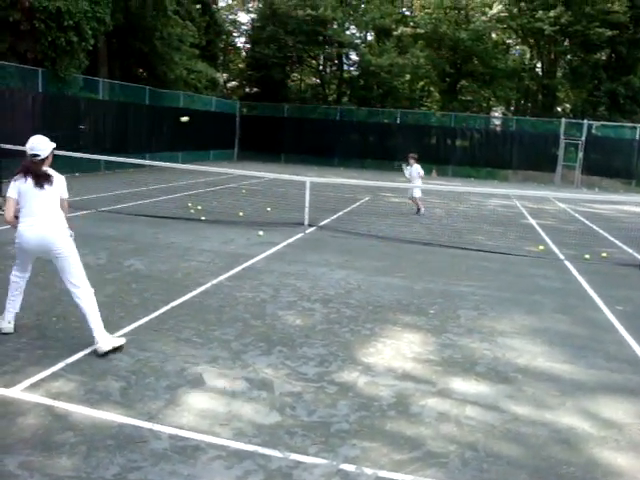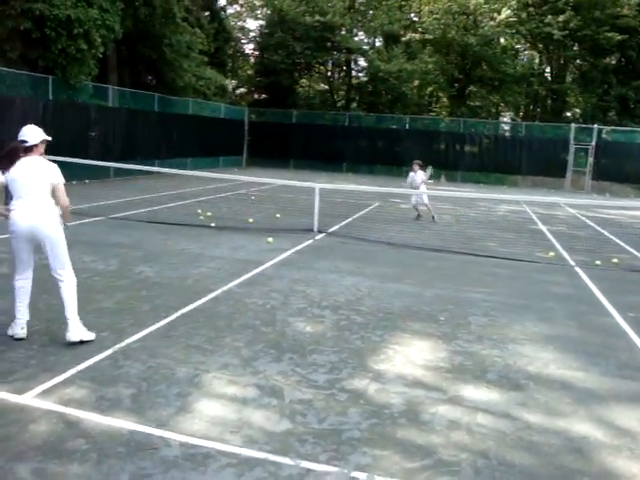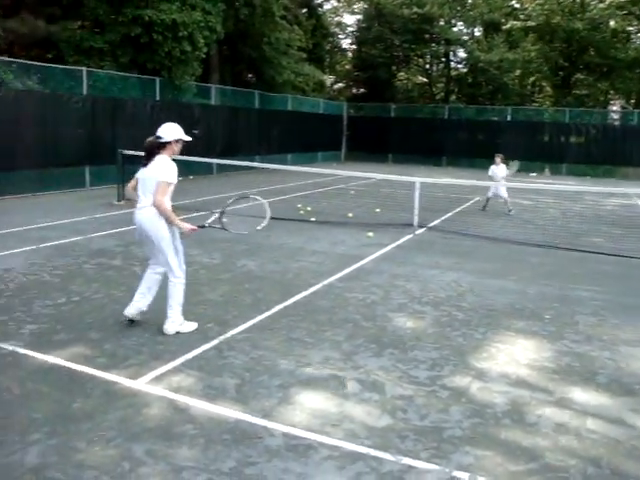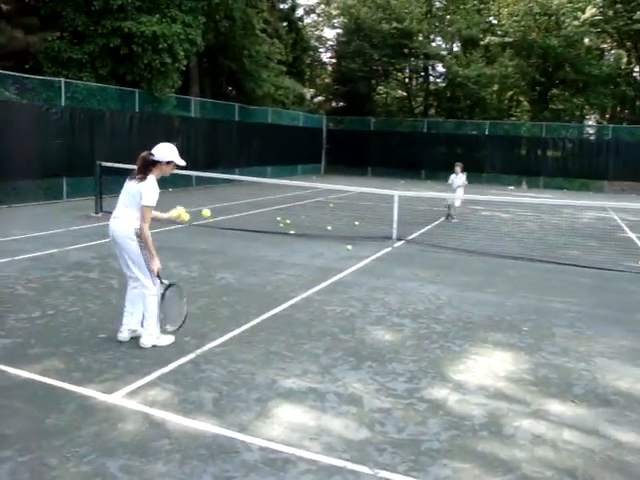
dt=0.4s
person 1, frame 1
right shoulder: (58, 179)
left hip: (27, 235)
right hip: (56, 234)
left knee: (19, 273)
right knee: (80, 287)
right ankle: (102, 338)
person 1, frame 2
right shoulder: (50, 167)
right elbow: (64, 203)
right wrist: (65, 219)
left hip: (19, 223)
right hip: (47, 222)
left knee: (23, 275)
right knee: (65, 276)
left ankle: (20, 326)
right ankle: (74, 329)
person 1, frame 3
left shoulder: (148, 163)
right shoulder: (169, 166)
left elbow: (130, 189)
right elbow: (158, 201)
right wrist: (179, 224)
left hip: (141, 218)
right hip: (157, 220)
left knee: (157, 266)
right knee: (177, 271)
left ankle: (135, 307)
right ankle: (173, 321)
person 1, frame 4
left shoulder: (137, 175)
right shoulder: (151, 187)
right elbow: (144, 226)
left wrist: (164, 216)
right wrist: (154, 257)
left hip: (116, 227)
right hip: (129, 232)
left knee: (135, 280)
right knee: (150, 283)
left ankle: (128, 328)
right ankle: (150, 334)
